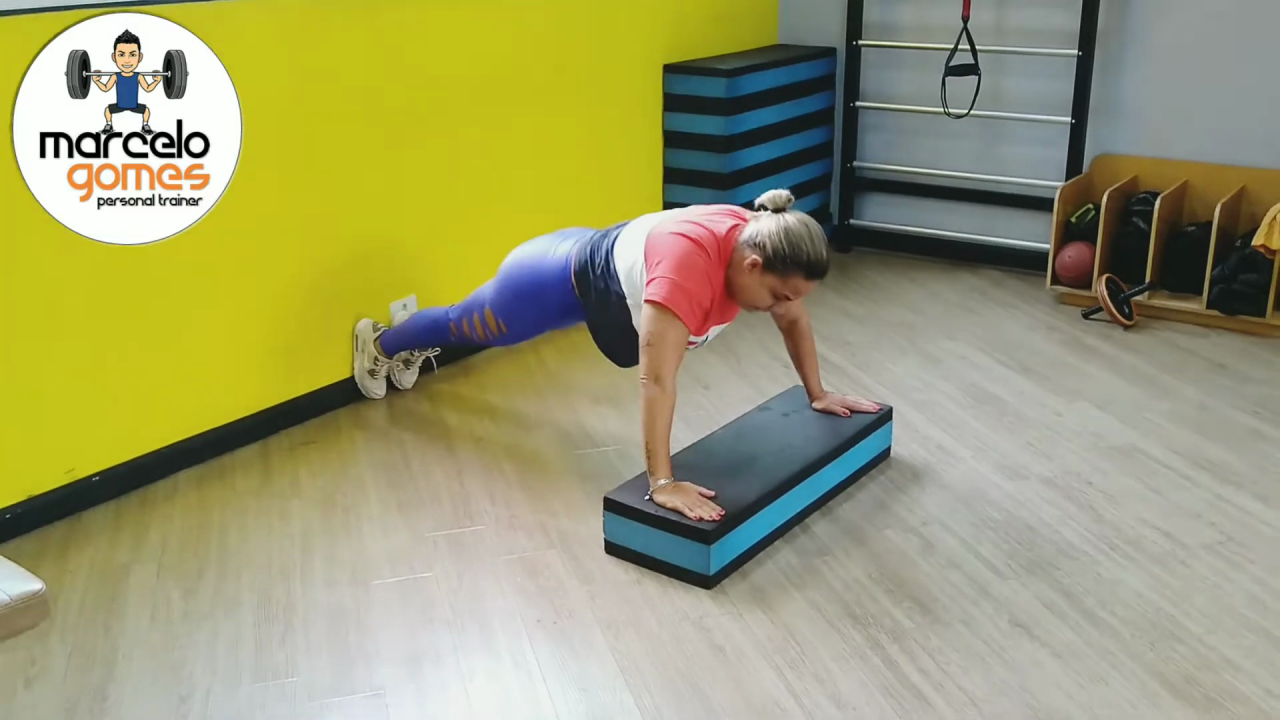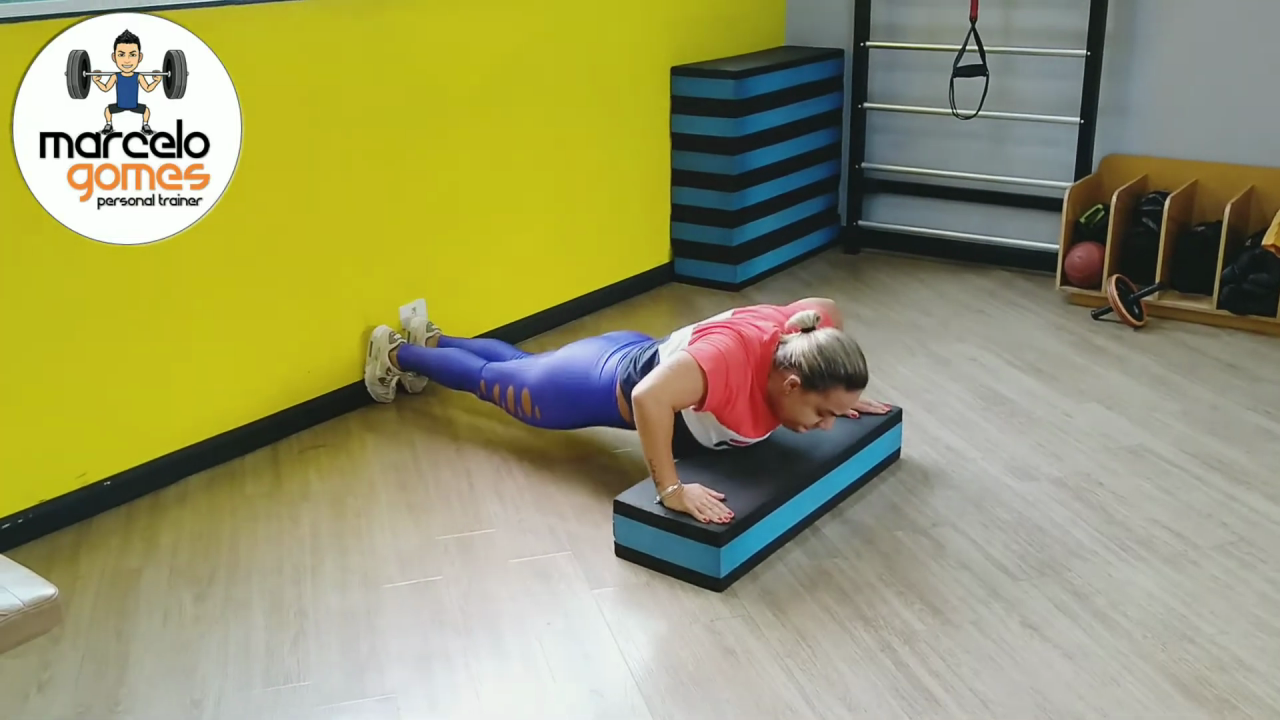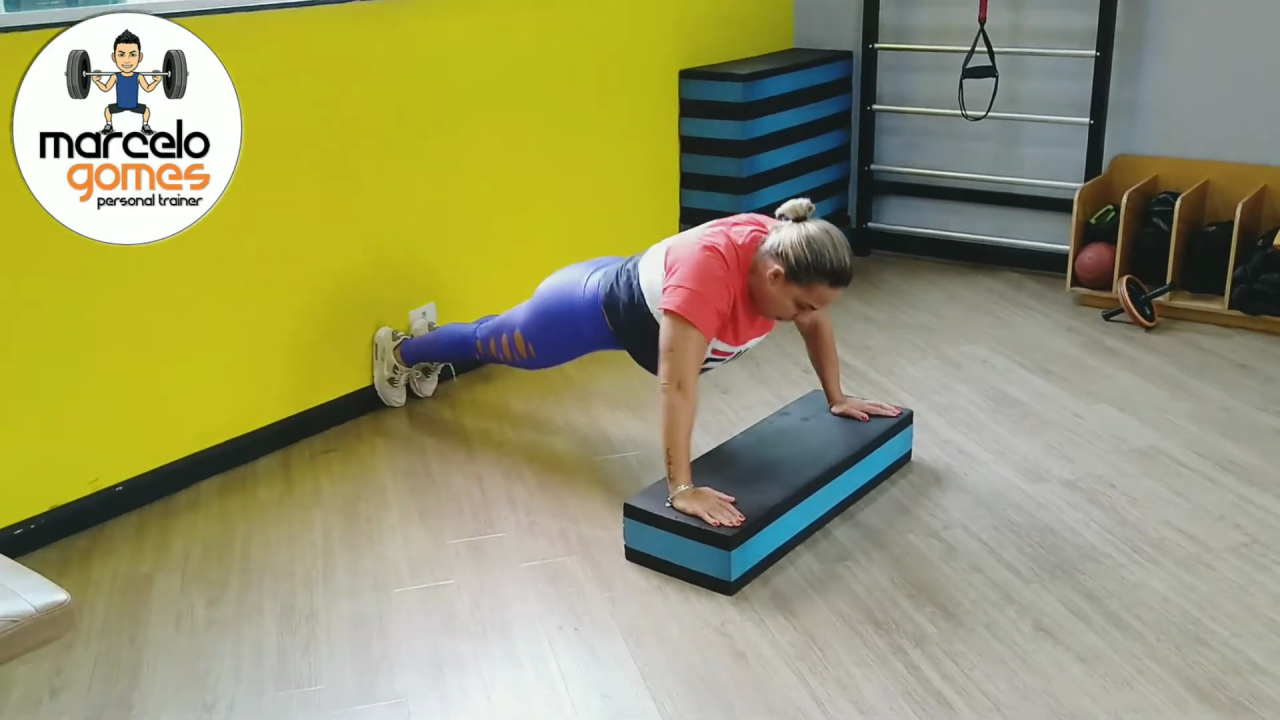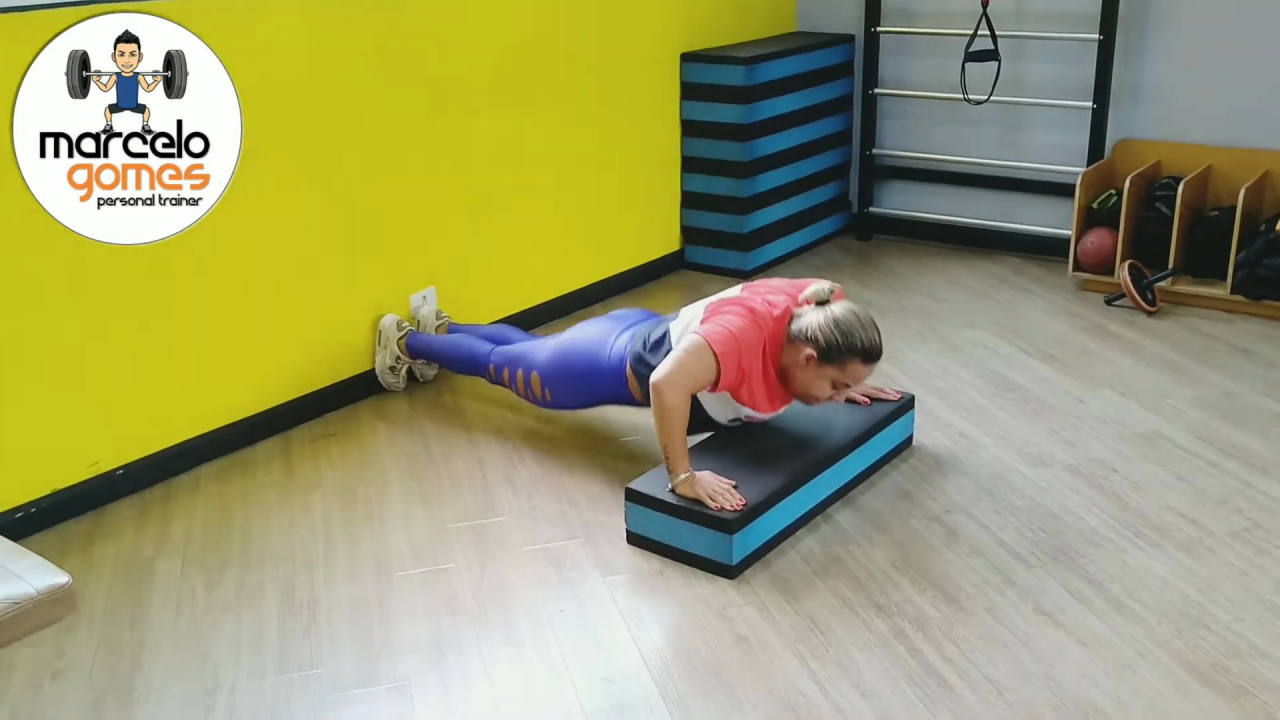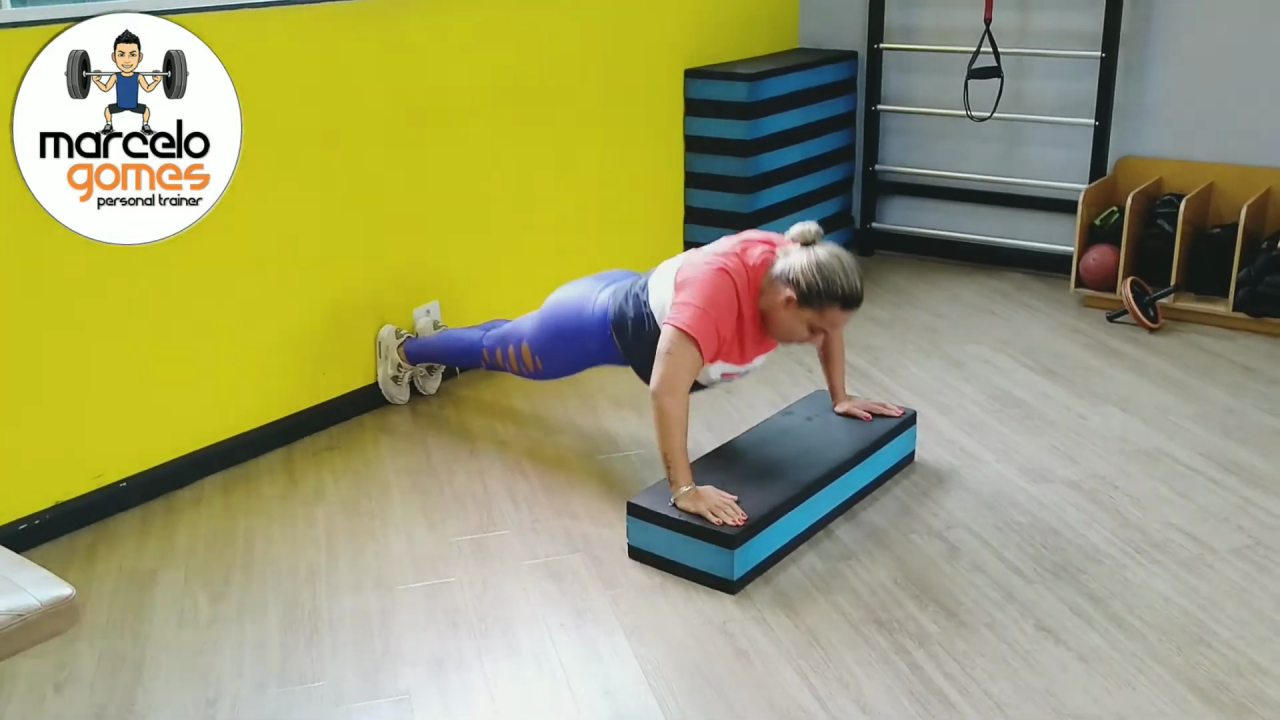
dt=1s
person 1, frame 1
left shoulder: (766, 244)
right shoulder: (690, 260)
left elbow: (795, 321)
right elbow: (657, 380)
left wrist: (818, 394)
right wrist: (662, 484)
left hip: (596, 272)
right hip: (559, 278)
left knee: (466, 328)
right knee: (463, 327)
left ankle: (413, 349)
right ankle: (380, 344)
person 1, frame 2
left shoulder: (801, 339)
right shoulder: (734, 358)
left elbow: (828, 307)
right elbow: (648, 397)
left wrist: (837, 401)
right wrist: (671, 489)
left hip: (640, 354)
right hip: (607, 386)
left knee: (522, 362)
right knee: (491, 382)
left ankle: (431, 339)
right ankle: (396, 352)
person 1, frame 3
left shoulder: (789, 251)
right shoulder: (709, 268)
left elbow: (818, 326)
right elbow: (678, 385)
left wrist: (837, 398)
right wrist: (682, 489)
left hip: (629, 301)
right hip: (589, 307)
left knee: (497, 340)
right knee: (490, 344)
left ankle: (429, 337)
right ankle: (400, 351)
person 1, frame 4
left shoulder: (811, 313)
right shoulder: (745, 333)
right elbow: (666, 384)
left wrist: (846, 382)
right wrist: (683, 477)
left hip: (649, 333)
right hip: (617, 365)
left knee: (530, 346)
right knee: (500, 366)
left ankle: (441, 325)
right ankle: (405, 341)
person 1, frame 5
left shoulder: (797, 271)
right shoulder: (719, 285)
left elbow: (829, 330)
right elbow: (667, 389)
left wrist: (841, 398)
right wrist: (685, 489)
left hip: (635, 307)
right hip: (596, 323)
left knee: (504, 343)
right knee: (494, 351)
left ankle: (438, 333)
right ankle: (406, 348)
